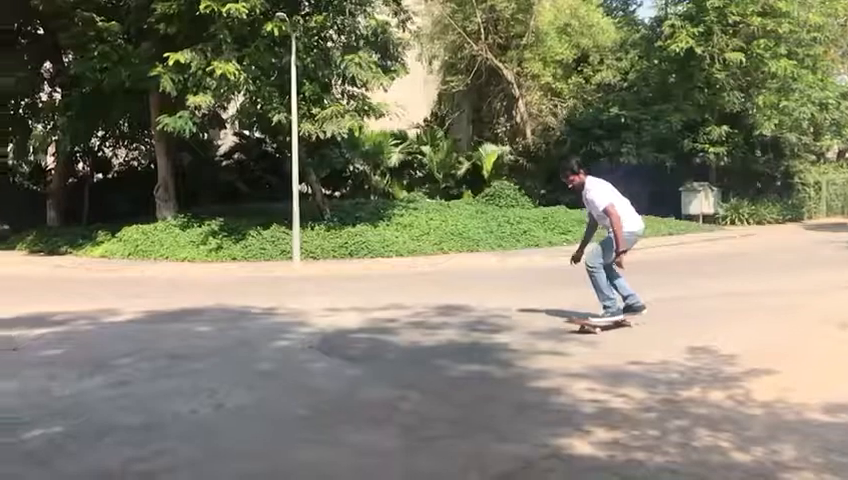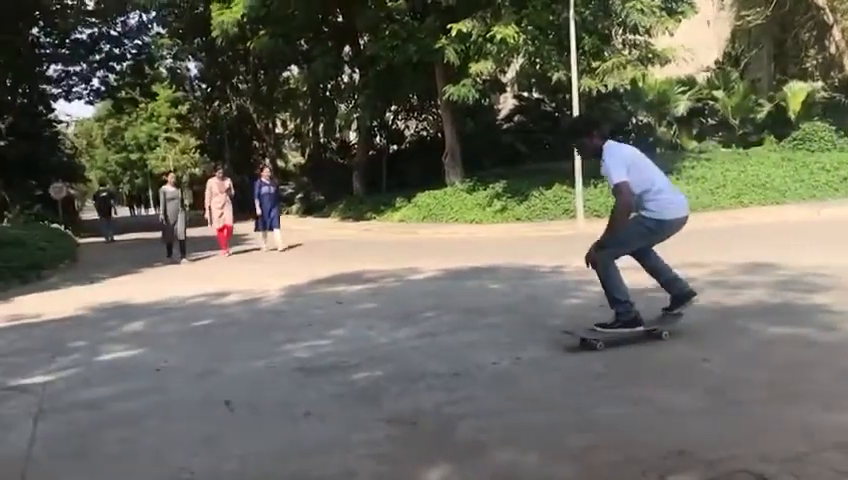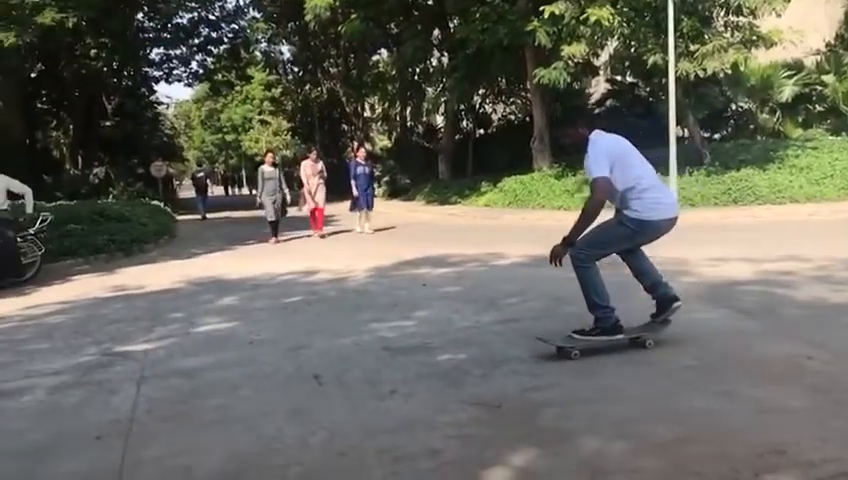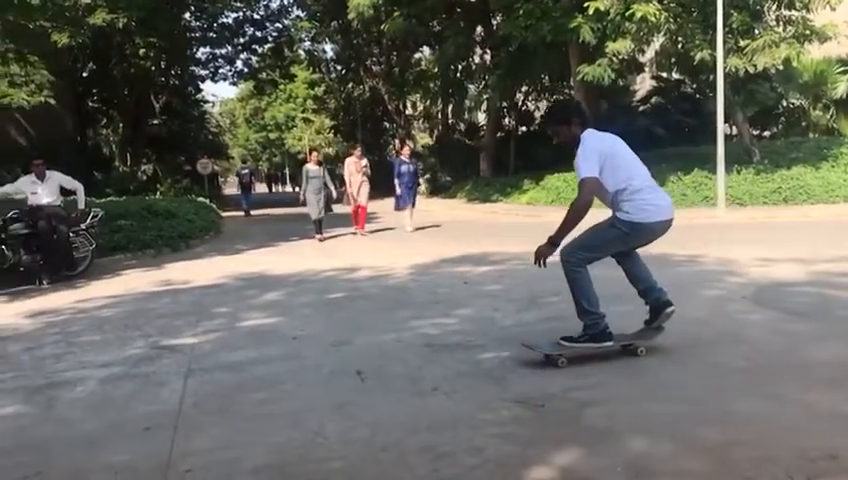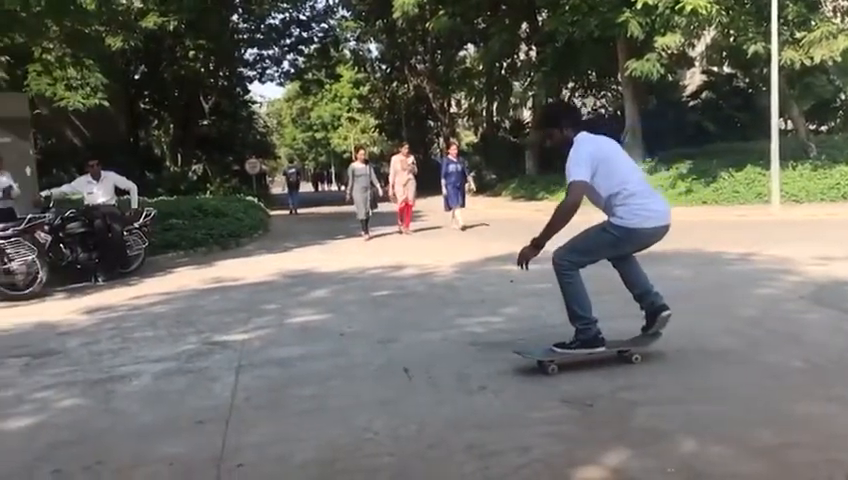
dt=1s
person 1, frame 1
left shoulder: (595, 190)
right shoulder: (587, 191)
left elbow: (615, 217)
right elbow: (592, 222)
left wrist: (620, 251)
right wrist: (581, 249)
left hip: (628, 227)
right hip: (629, 228)
left knee: (593, 263)
right knee: (603, 264)
left ankle: (612, 309)
right ankle: (633, 303)
person 1, frame 2
left shoulder: (611, 158)
right shoulder: (620, 151)
left elbow: (624, 202)
right elbow: (627, 199)
left wrist: (601, 245)
right wrist: (606, 240)
left hip: (661, 214)
right hip: (678, 210)
left knee: (601, 255)
right knee: (635, 245)
left ankle: (627, 316)
right ankle: (680, 290)
person 1, frame 3
left shoulder: (596, 150)
right shoulder: (610, 141)
left elbow: (598, 199)
left wrist: (567, 242)
right wrist: (615, 230)
left hip: (646, 215)
right hip: (668, 209)
left knee: (581, 254)
right knee: (624, 243)
left ankle: (607, 323)
right ankle: (665, 296)
person 1, frame 4
left shoulder: (587, 148)
right shoulder: (606, 139)
left elbow: (585, 199)
left wrist: (552, 243)
right wrist: (615, 230)
left hip: (640, 217)
right hip: (663, 212)
left knee: (572, 257)
right knee: (620, 247)
left ankle: (596, 330)
right ankle: (658, 301)
person 1, frame 5
left shoulder: (580, 151)
right shoulder: (602, 142)
left elbow: (572, 202)
left wrist: (537, 245)
left hip: (635, 222)
right hip: (660, 217)
left knee: (564, 260)
right knee: (617, 251)
left ankle: (588, 335)
right ankle: (654, 306)
